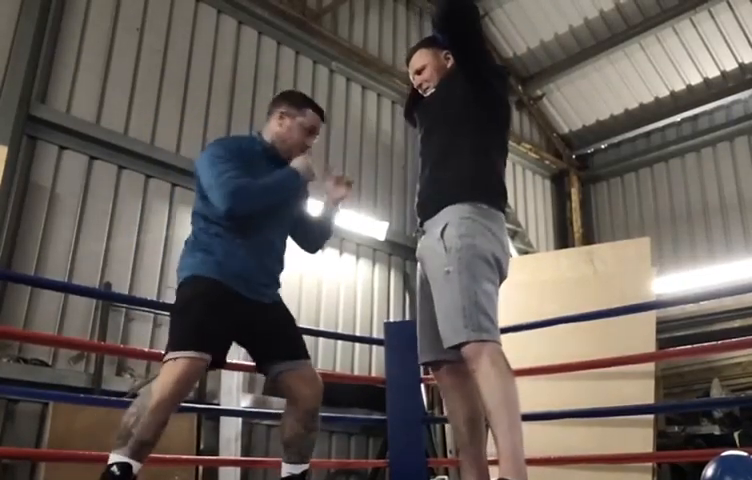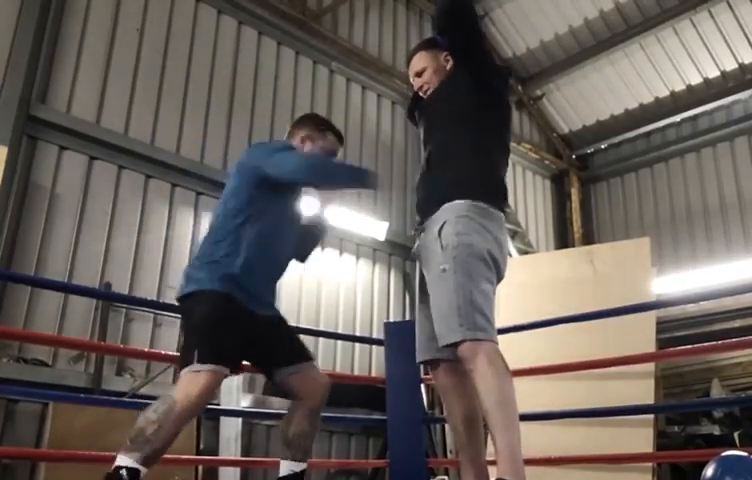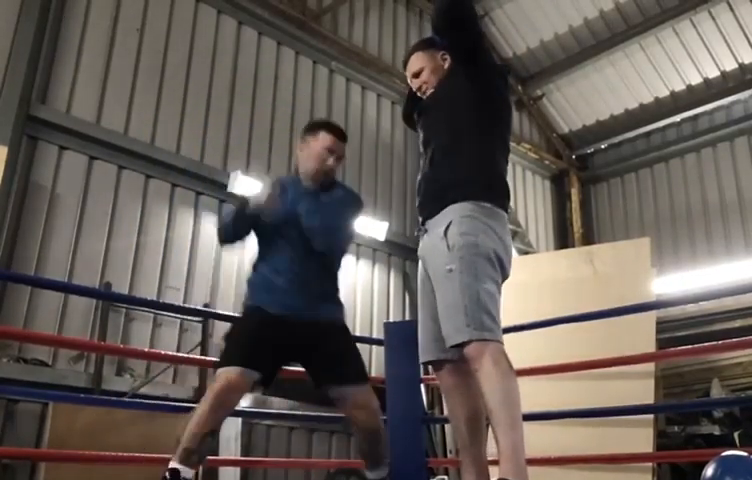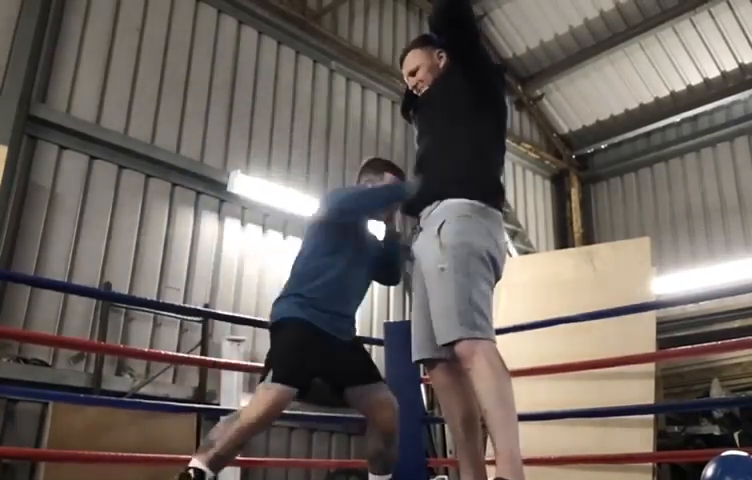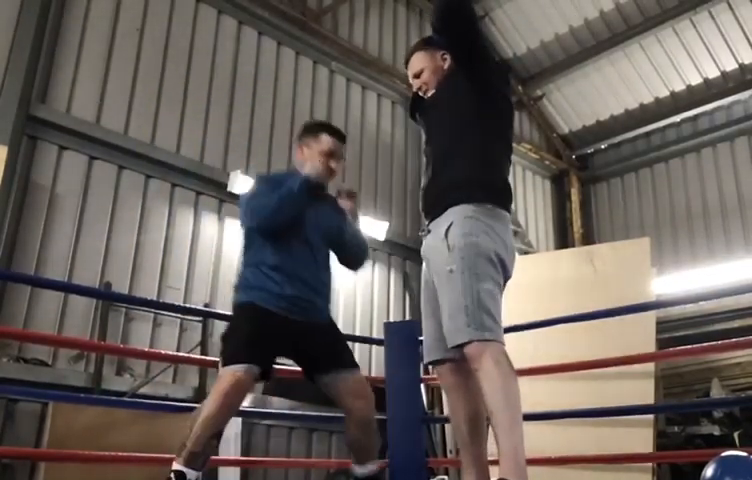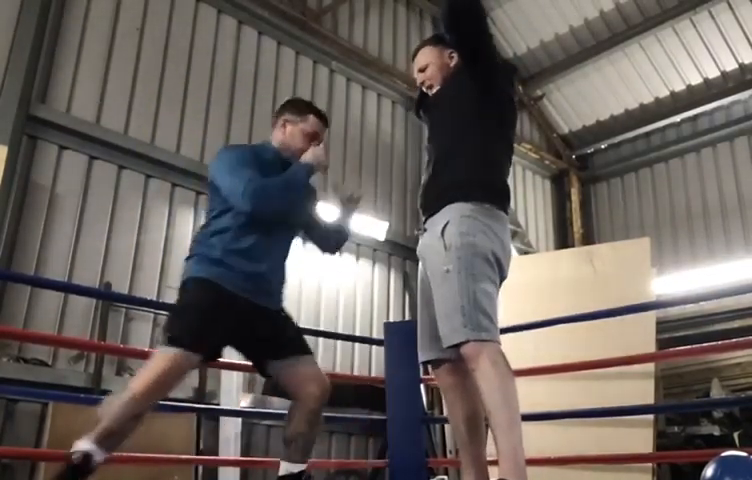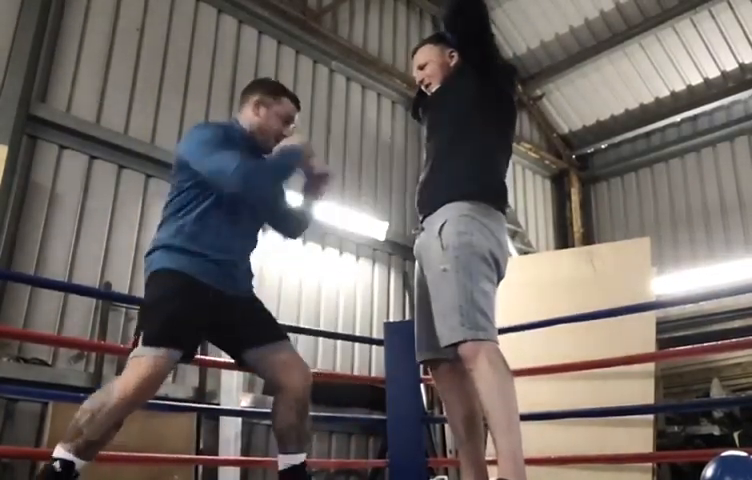
dt=0.3s
person 1, frame 1
left shoulder: (478, 80)
right shoulder: (439, 106)
right elbow: (410, 111)
right wrist: (421, 89)
left hip: (465, 221)
right hip: (437, 232)
left knee: (476, 344)
right knee: (447, 363)
person 1, frame 2
left shoulder: (479, 81)
right shoulder: (440, 106)
right elbow: (413, 111)
right wrist: (423, 90)
left hip: (462, 218)
right hip: (436, 229)
left knee: (472, 343)
right knee: (444, 361)
person 1, frame 3
left shoulder: (478, 80)
right shoulder: (437, 109)
right elbow: (408, 113)
left hip: (466, 220)
right hip: (437, 232)
left knee: (478, 344)
right knee: (448, 362)
person 1, frame 4
left shoulder: (473, 78)
right shoulder: (435, 104)
right elbow: (409, 107)
left hip: (459, 219)
right hip: (433, 229)
left knee: (470, 343)
right knee: (441, 361)
person 1, frame 5
left shoulder: (479, 78)
right shoulder: (442, 107)
right elbow: (416, 109)
left hip: (469, 221)
right hip: (442, 232)
left knee: (479, 344)
right knee: (449, 361)
person 1, frame 6
left shoulder: (483, 78)
right shoulder: (446, 104)
right elbow: (424, 104)
left hip: (465, 220)
right hip: (440, 231)
left knee: (475, 344)
right knee: (446, 361)
person 1, frame 7
left shoulder: (484, 79)
right shoulder: (444, 104)
right elbow: (419, 108)
left hip: (464, 219)
right hip: (437, 228)
left knee: (473, 343)
right knee: (444, 361)
person 2, frame 1
left shoulder: (290, 184)
right shoulder: (223, 152)
left elbow: (311, 242)
right elbow: (232, 201)
left wrist: (330, 207)
right wrist: (294, 175)
left hip: (261, 294)
right hip: (209, 281)
left knee: (306, 388)
right knee: (179, 373)
person 2, frame 2
left shoulder: (288, 196)
right shoulder: (264, 156)
left elbow: (299, 250)
right elbow: (307, 170)
left wrist: (321, 215)
right wrist: (364, 177)
left hip: (258, 304)
right hip: (215, 292)
left knee: (314, 388)
right knee: (198, 388)
person 2, frame 3
left shoulder: (341, 198)
right shoulder: (277, 191)
left elbow: (331, 241)
right elbow: (228, 232)
left wrist: (298, 197)
right wrist: (250, 208)
left hip: (324, 321)
right hip: (267, 311)
left knee: (366, 411)
right knee: (224, 388)
person 2, frame 4
left shoulder: (365, 238)
right shoulder: (341, 205)
left elbow: (390, 275)
left wrist: (391, 229)
left hip: (339, 334)
right hip: (301, 322)
left knee: (386, 411)
right knee: (268, 404)
person 2, frame 5
left shoulder: (330, 207)
right shoulder: (265, 186)
left elbow: (355, 258)
right elbow: (255, 218)
left wrist: (348, 219)
right wrist: (305, 179)
left hip: (313, 316)
right hip: (260, 306)
left knee: (359, 397)
right knee: (231, 385)
person 2, frame 6
left shoulder: (297, 187)
right shoulder: (235, 158)
left elbow: (327, 241)
right elbow: (254, 201)
left wrist: (344, 219)
right wrist: (305, 169)
left hip: (263, 300)
right hip: (213, 283)
left knee: (315, 388)
right knee: (163, 372)
person 2, frame 7
left shoulder: (259, 169)
right shoulder: (205, 137)
left elbow: (289, 226)
right elbow: (240, 179)
left wrist: (312, 197)
right wrist: (292, 156)
left hip: (232, 288)
right hip: (179, 275)
left knee: (295, 377)
right knee: (145, 376)
